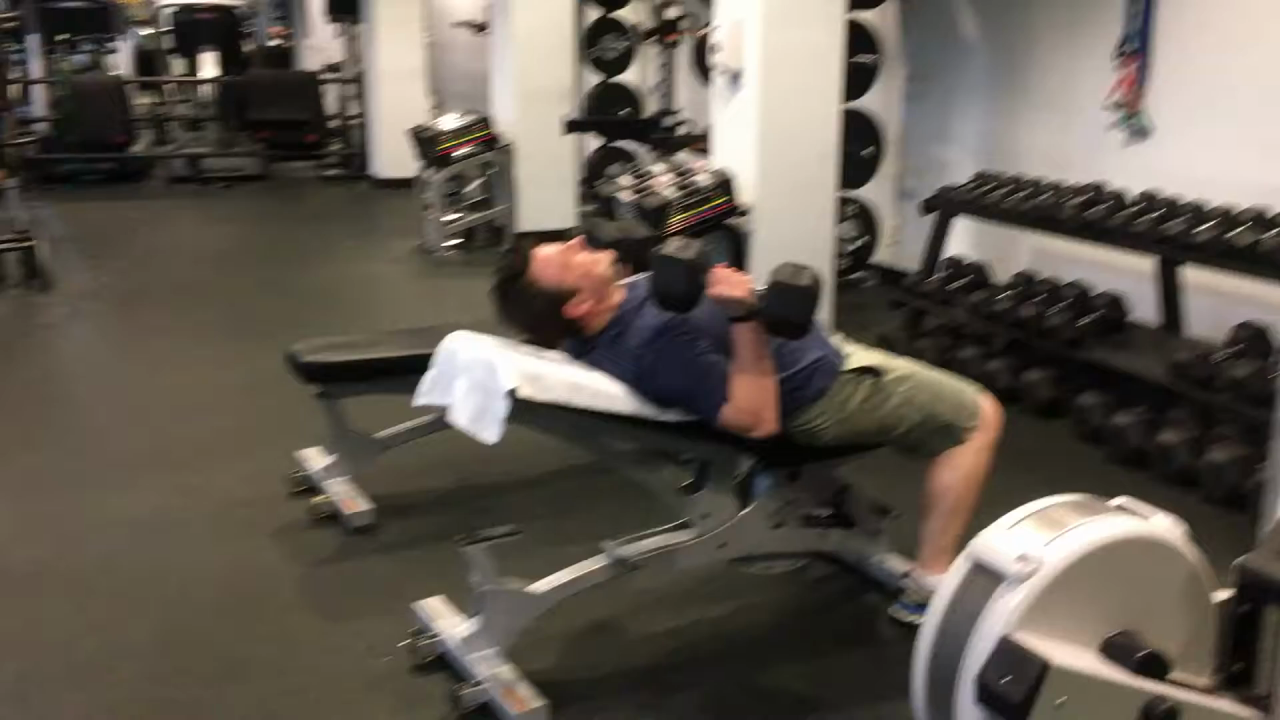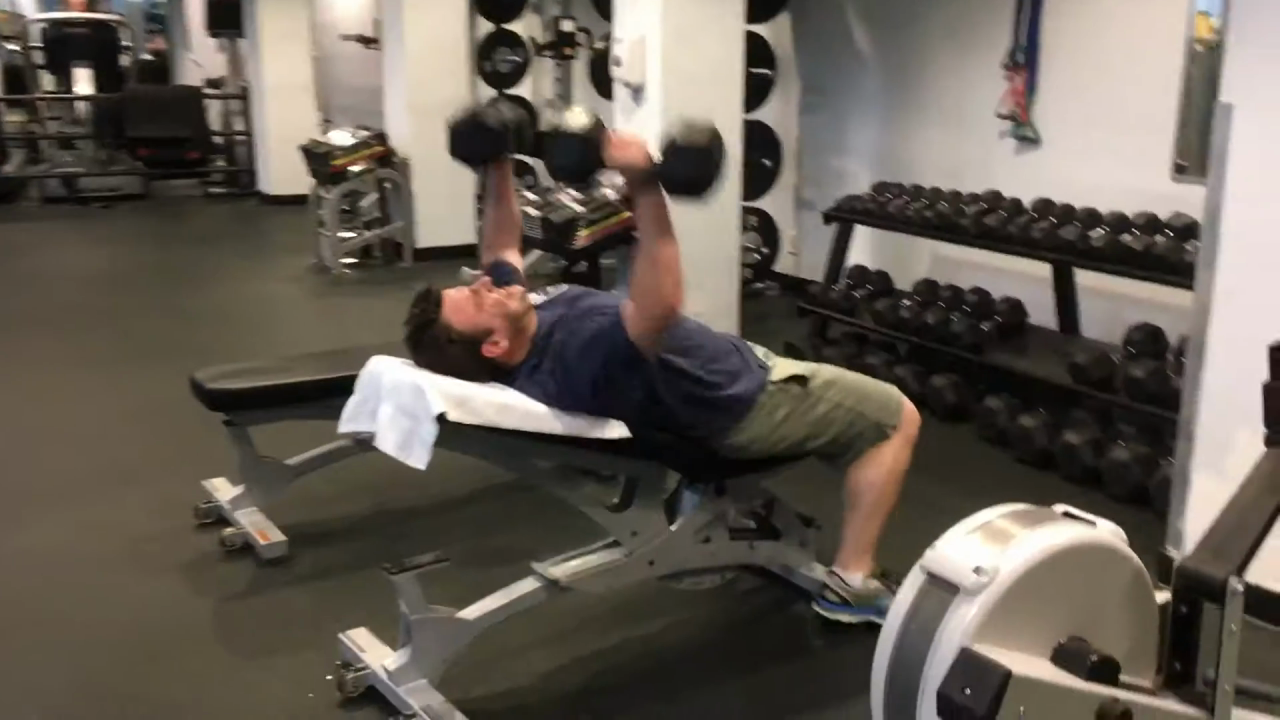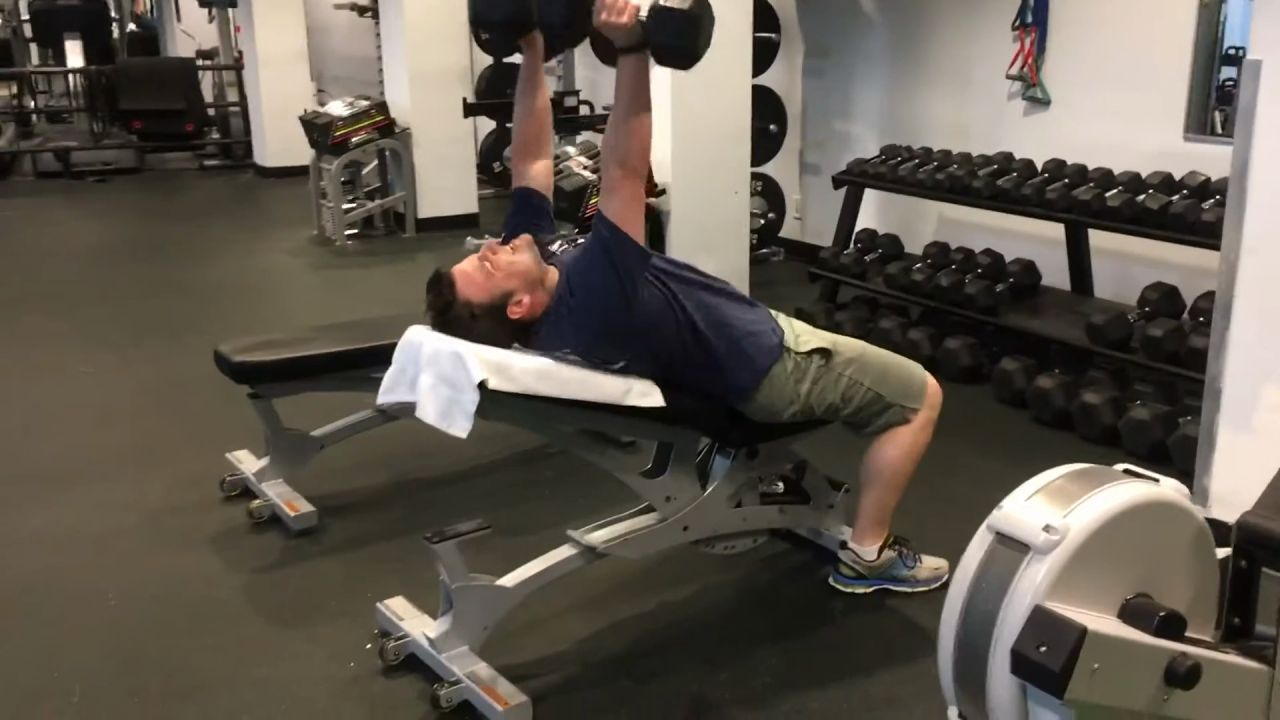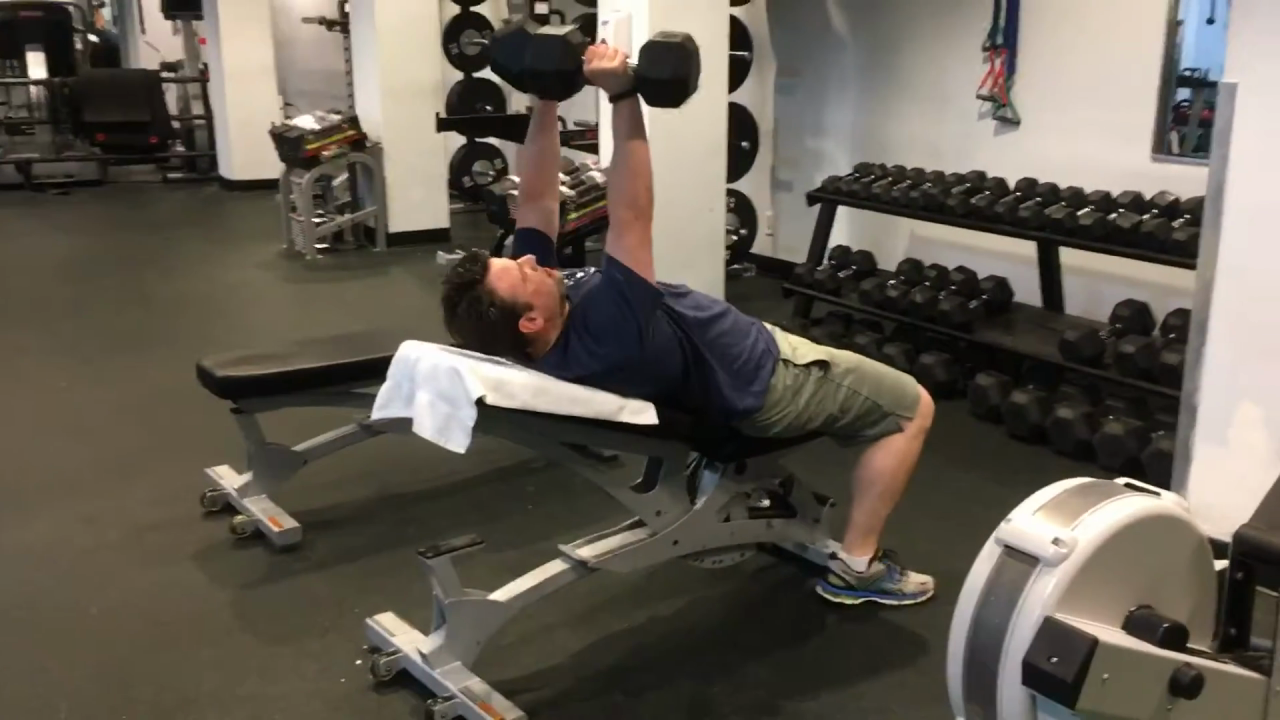
dt=0.4s
person 1, frame 1
left shoulder: (603, 325)
right shoulder: (649, 351)
right elbow: (758, 418)
right wrist: (743, 313)
right hip: (822, 386)
right knee: (979, 417)
right ankle: (930, 587)
person 1, frame 2
left shoulder: (511, 320)
right shoulder: (569, 366)
left elbow: (500, 250)
right elbow: (661, 305)
left wrist: (498, 169)
right wrist: (643, 183)
right hip: (741, 401)
right knee: (897, 417)
right ankle: (850, 585)
person 1, frame 3
left shoulder: (525, 255)
right shoulder: (591, 301)
left elbow: (531, 159)
right elbow: (624, 176)
left wrist: (531, 49)
right wrist: (630, 49)
left hip: (737, 331)
right hip: (764, 366)
right knee: (919, 396)
right ankle: (867, 554)
person 1, frame 4
left shoulder: (523, 294)
right shoulder: (606, 341)
left elbow: (537, 199)
right elbow: (631, 218)
left wrist: (546, 98)
right wrist: (622, 94)
right hip: (762, 381)
right knee: (912, 407)
right ankle: (856, 566)
